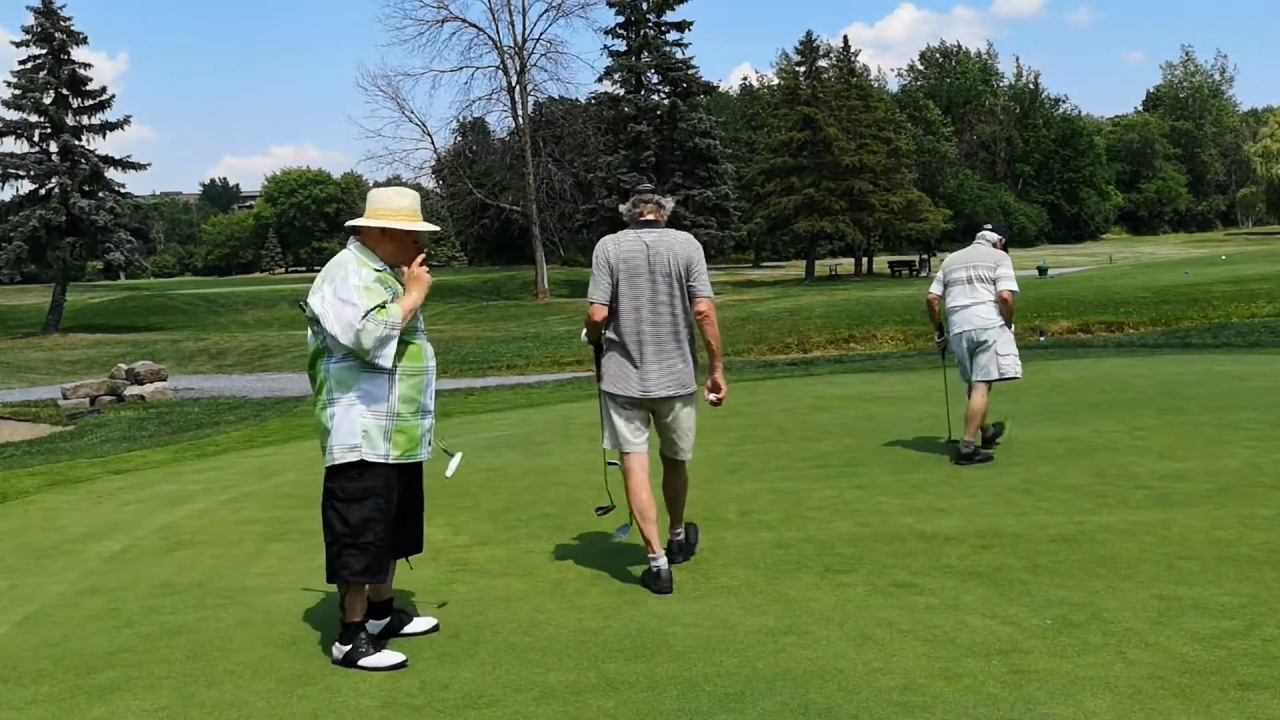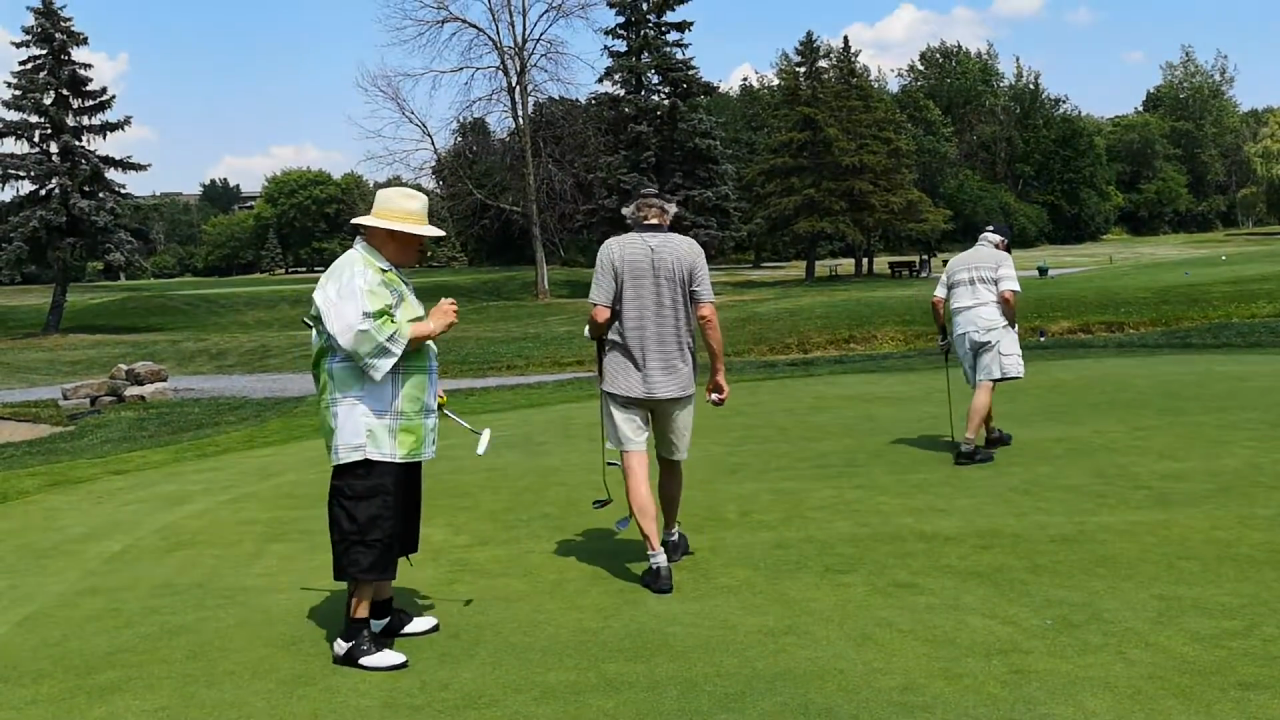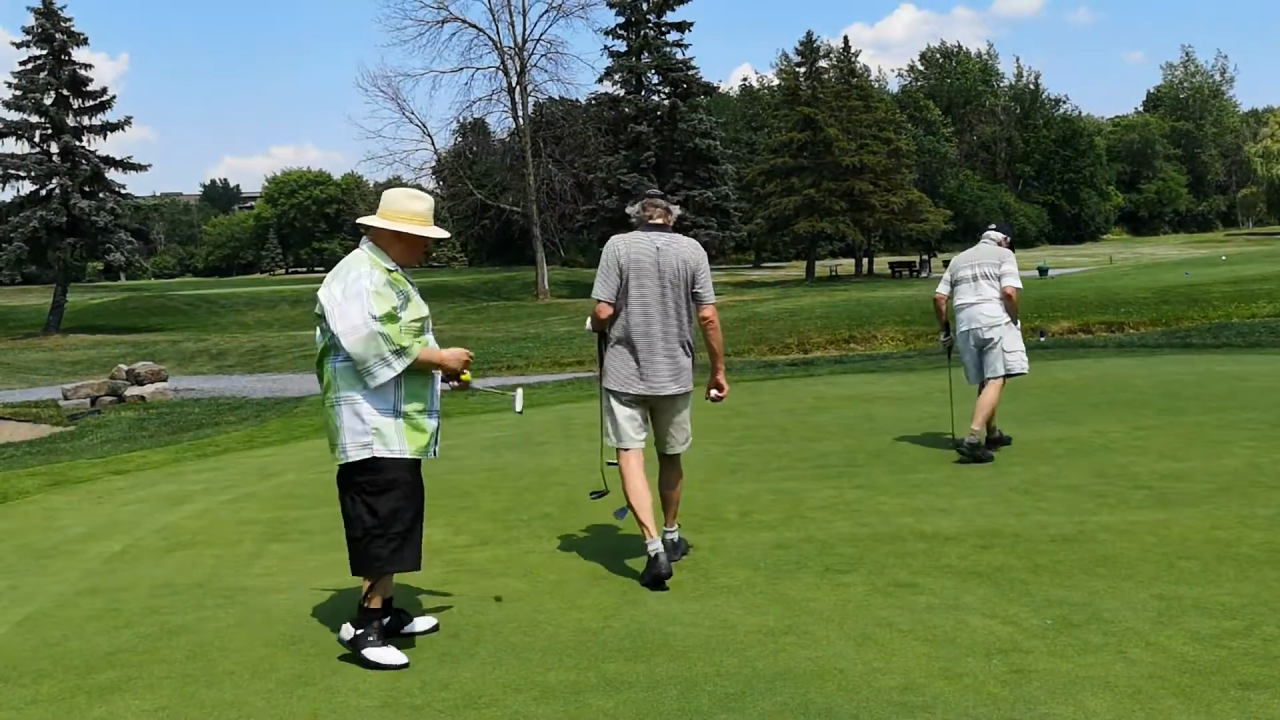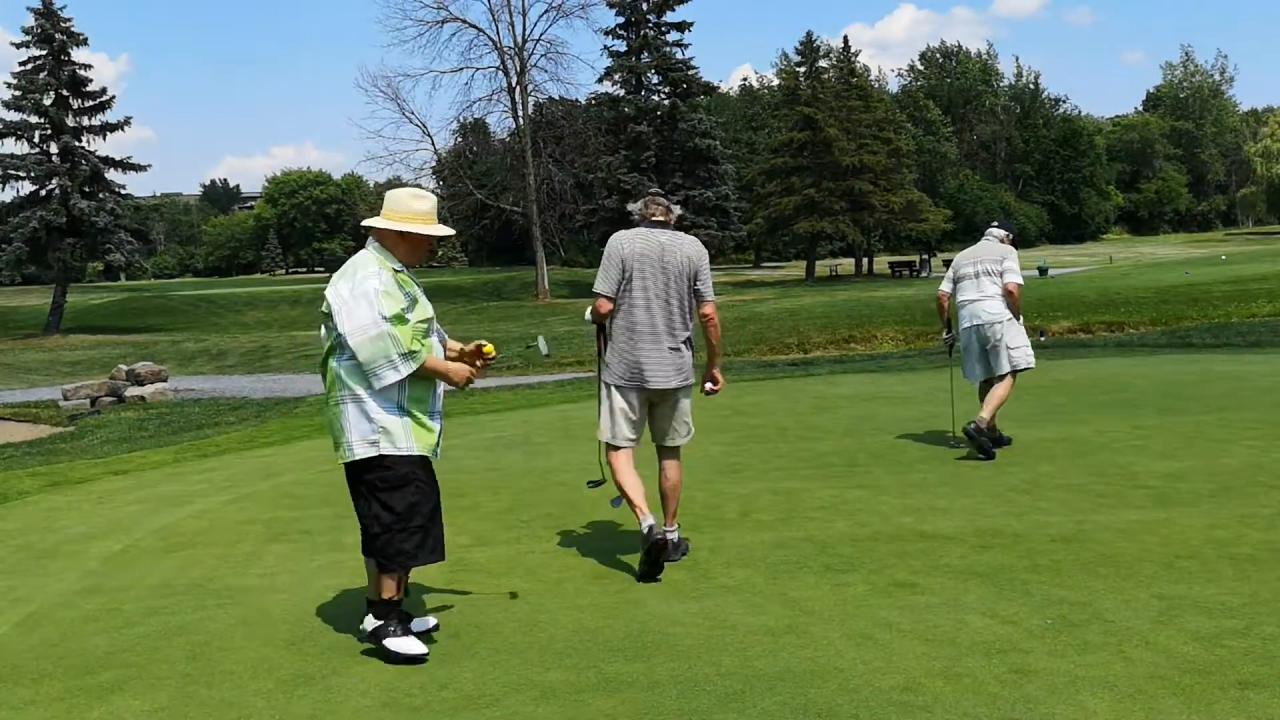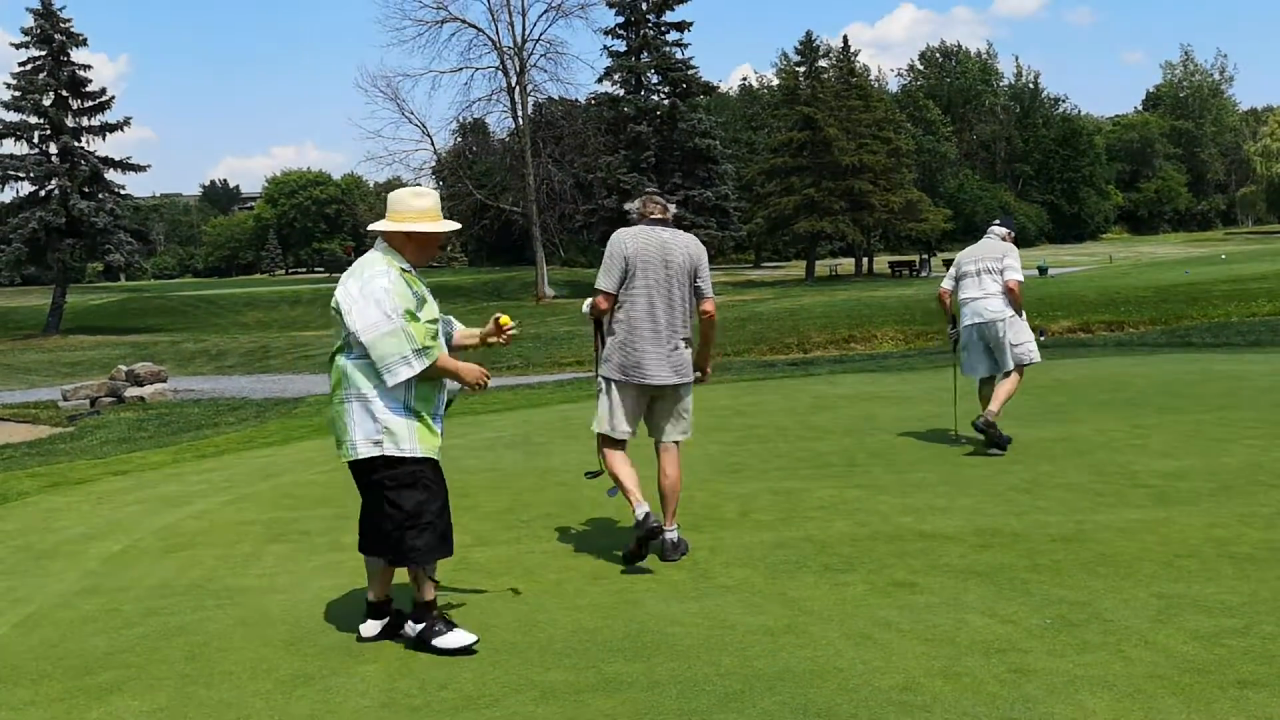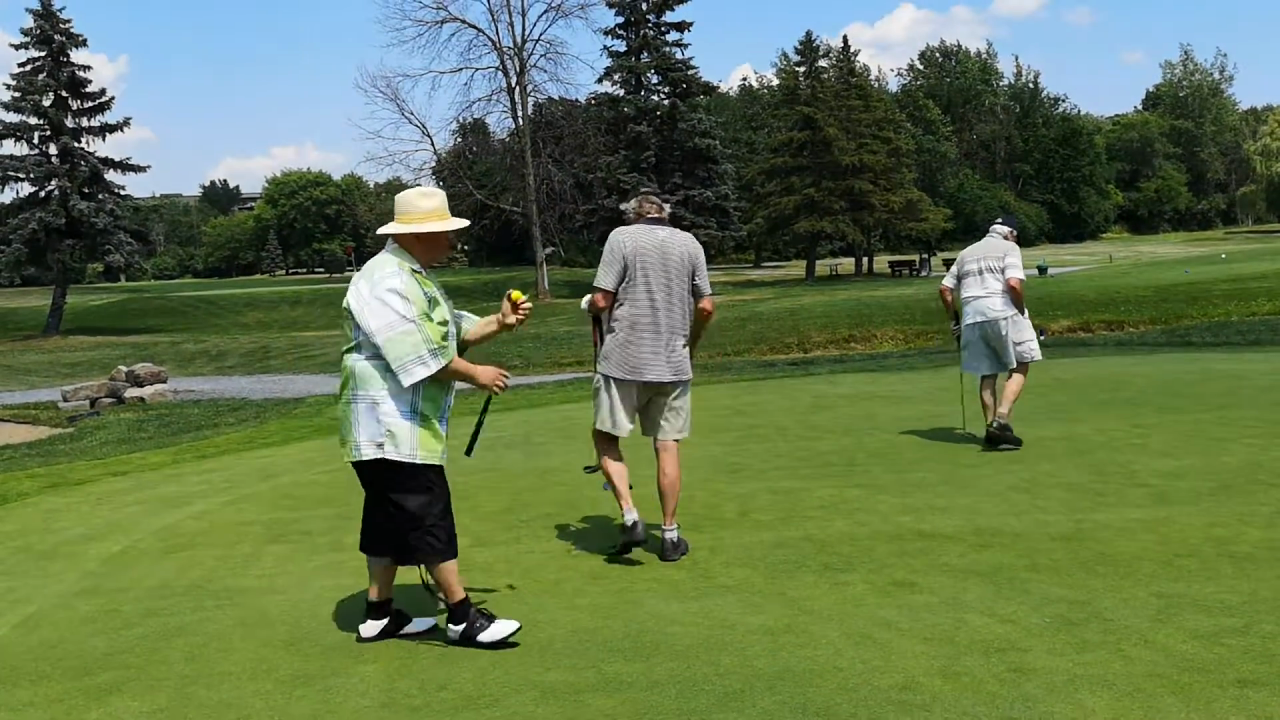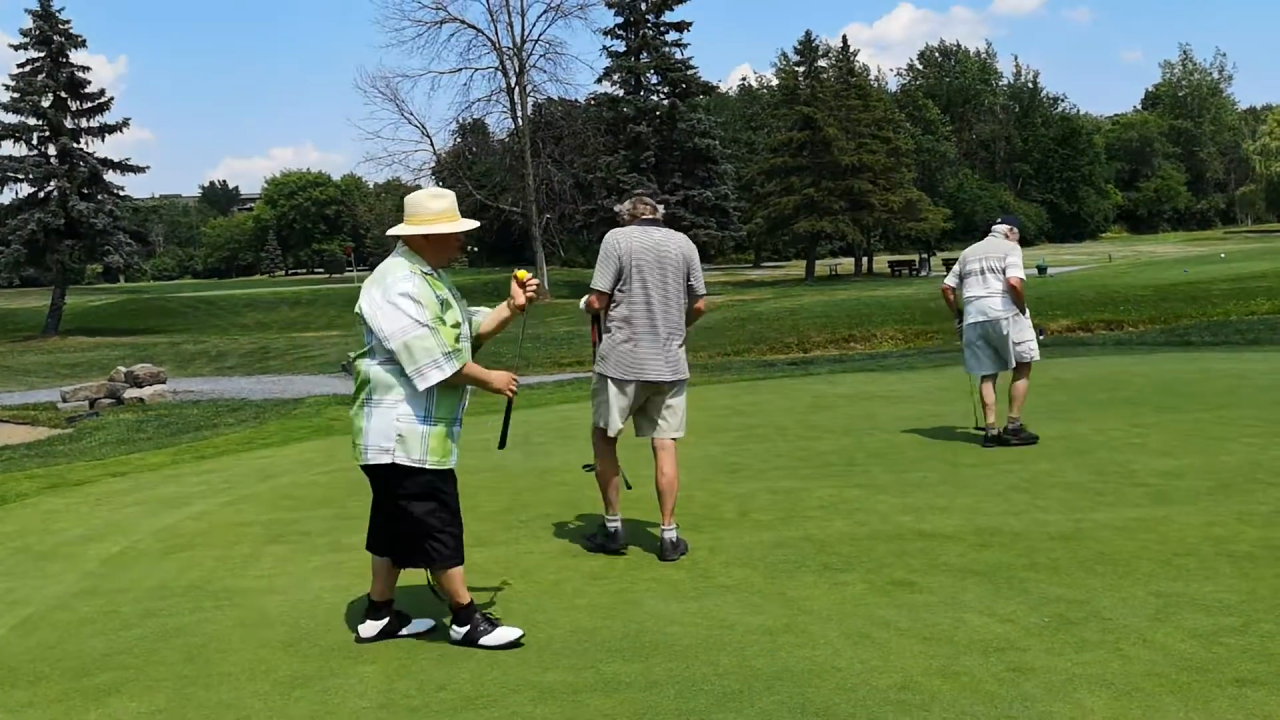
dt=0.1s
person 1, frame 1
left shoulder: (381, 272)
right shoulder: (348, 273)
right elbow: (374, 339)
right wrist: (415, 295)
left hip: (396, 429)
right hip: (364, 431)
left knee: (392, 525)
right knee: (362, 530)
left ankle: (382, 613)
right ankle: (351, 638)
person 1, frame 2
left shoulder: (385, 273)
right shoulder: (353, 274)
right elbow: (372, 343)
right wrist: (430, 326)
left hip: (397, 429)
right hip: (368, 430)
left knee: (393, 525)
right knee: (368, 528)
left ankle: (382, 612)
right ankle: (354, 635)
person 1, frame 3
left shoulder: (389, 273)
right shoulder: (359, 275)
right elbow: (379, 350)
left wrist: (444, 356)
right wrist: (439, 360)
left hip: (397, 423)
right hip: (371, 426)
left knee: (386, 522)
right knee: (388, 520)
left ankle: (384, 611)
right ankle: (362, 623)
person 1, frame 4
left shoulder: (395, 274)
right shoulder: (366, 276)
left elbow: (414, 339)
right elbow: (386, 351)
left wrist: (459, 351)
right wrist: (445, 370)
left hip: (399, 422)
right hip: (377, 424)
left knee: (391, 519)
right knee: (404, 515)
left ankle: (383, 607)
right ankle: (385, 614)
person 1, frame 5
left shoulder: (403, 274)
right shoulder: (374, 276)
left elbow: (436, 333)
right elbow: (401, 352)
left wrist: (482, 335)
right wrist: (460, 371)
left hip: (399, 423)
right hip: (384, 425)
left knee: (389, 519)
right knee: (420, 514)
left ankle: (379, 614)
right ankle: (427, 615)
person 1, frame 6
left shoulder: (416, 275)
right shoulder: (386, 278)
left elbow: (449, 330)
right elbow: (417, 352)
left wrist: (497, 322)
right wrist: (475, 373)
left hip: (406, 425)
right hip: (391, 427)
left knee: (393, 518)
right knee: (426, 516)
left ankle: (378, 615)
right ankle: (463, 615)
person 1, frame 7
left shoulder: (430, 276)
right shoulder: (398, 282)
left elbow: (470, 329)
right elbow: (431, 356)
left wrist: (511, 307)
right wrist: (490, 378)
left hip: (417, 429)
right hip: (406, 430)
left knee: (399, 523)
right knee: (435, 522)
left ankle: (378, 616)
right ankle: (466, 619)
person 2, frame 1
left shoulder: (608, 246)
right shoulder: (686, 244)
left elbow: (598, 315)
right elbow: (704, 311)
left wrist: (591, 336)
right wrist: (717, 368)
left hip: (623, 376)
right hip: (675, 375)
left knee: (636, 467)
right knee: (675, 460)
left ankle: (658, 562)
right ankle: (677, 539)
person 2, frame 2
left shoulder: (613, 248)
right shoulder: (689, 249)
left elbow: (601, 316)
right elbow: (707, 315)
left wrist: (594, 333)
right wrist: (718, 370)
left hip: (625, 376)
right hip: (676, 377)
left knee: (636, 466)
right knee: (671, 460)
left ankle: (657, 560)
right ankle: (670, 538)
person 2, frame 3
left shoulder: (618, 245)
right shoulder: (692, 249)
left elbow: (604, 313)
right elbow: (708, 316)
left wrist: (594, 324)
right wrist: (718, 370)
left hip: (625, 374)
right hip: (675, 373)
left knee: (631, 460)
right knee: (670, 459)
left ankle: (655, 547)
right ankle: (671, 537)
person 2, frame 4
left shoulder: (621, 241)
right shoulder: (693, 247)
left elbow: (604, 307)
right elbow: (708, 313)
left wrist: (592, 316)
right wrist: (714, 364)
left hip: (625, 368)
right hip: (676, 368)
left knee: (619, 452)
right knee: (670, 453)
left ankle: (648, 526)
right ankle: (670, 535)
person 2, frame 5
left shoulder: (622, 238)
right shoulder: (692, 244)
left elbow: (603, 303)
right elbow: (708, 310)
left wrist: (591, 308)
right wrist: (704, 357)
left hip: (624, 363)
right hip: (675, 365)
left knee: (611, 443)
right knee: (668, 448)
left ankle: (641, 513)
right ankle: (670, 535)
person 2, frame 6
left shoulder: (621, 237)
right shoulder: (689, 243)
left elbow: (602, 301)
right elbow: (705, 308)
left wrist: (590, 305)
right wrist: (689, 344)
left hip: (623, 361)
right hip: (672, 363)
left knee: (606, 440)
right knee: (667, 446)
left ankle: (630, 517)
right ankle: (670, 535)
person 2, frame 7
left shoulder: (616, 238)
right shoulder: (684, 243)
left elbow: (598, 302)
right elbow: (697, 307)
left wrist: (588, 304)
left hip: (622, 361)
right hip: (670, 363)
left knee: (604, 439)
right knee: (665, 446)
left ankle: (612, 526)
right ankle: (669, 535)
person 3, frame 1
left shoulder: (950, 259)
right shoulder: (999, 257)
left elbow: (932, 299)
right elbow: (1005, 296)
left wrist: (939, 330)
right wrist: (1008, 325)
left hip: (959, 328)
right hip: (989, 325)
left knee: (977, 384)
right knee: (981, 386)
left ankle: (986, 432)
right ankle: (968, 448)
person 3, frame 2
left shoulder: (954, 262)
right shoulder: (1001, 257)
left elbow: (937, 301)
right elbow: (1007, 296)
left wrist: (942, 333)
right wrist: (1012, 325)
left hip: (962, 329)
right hip: (992, 325)
left knee: (980, 385)
right knee: (985, 386)
left ankle: (992, 434)
right ankle: (968, 446)
person 3, frame 3
left shoulder: (958, 259)
right shoulder: (1004, 254)
left elbow: (939, 298)
right elbow: (1009, 292)
left wrist: (944, 330)
right wrist: (1014, 322)
left hip: (966, 325)
right hip: (995, 322)
left knee: (985, 381)
right knee: (996, 381)
left ankle: (992, 434)
right ankle: (972, 438)
person 3, frame 4
left shoulder: (961, 257)
right shoulder: (1006, 251)
left elbow: (942, 295)
right elbow: (1011, 289)
left wrist: (947, 327)
right wrist: (1017, 318)
left hip: (968, 323)
right hip: (998, 319)
left knee: (986, 379)
right knee: (1006, 377)
left ankle: (992, 434)
right ankle: (979, 424)
person 3, frame 5
left shoulder: (963, 254)
right shoulder: (1007, 249)
left elbow: (943, 292)
right elbow: (1012, 285)
left wrist: (952, 323)
right wrist: (1020, 314)
left hip: (970, 320)
right hip: (1000, 316)
left knee: (986, 376)
right knee: (1015, 371)
left ankle: (991, 430)
right ankle: (987, 419)
person 3, frame 6
left shoulder: (966, 253)
right shoulder: (1009, 248)
left elbow: (945, 289)
right elbow: (1013, 284)
left wrist: (954, 319)
right wrist: (1022, 312)
left hip: (972, 319)
right hip: (1002, 314)
left knee: (987, 374)
right knee: (1019, 369)
left ankle: (993, 429)
right ankle: (1000, 421)
person 3, frame 7
left shoulder: (968, 252)
right shoulder: (1010, 248)
left elbow: (947, 288)
right elbow: (1014, 283)
left wrist: (958, 316)
right wrist: (1022, 311)
left hip: (974, 318)
right hip: (1003, 315)
left knee: (987, 374)
right knee: (1022, 369)
left ankle: (991, 430)
right ankle: (1012, 426)
